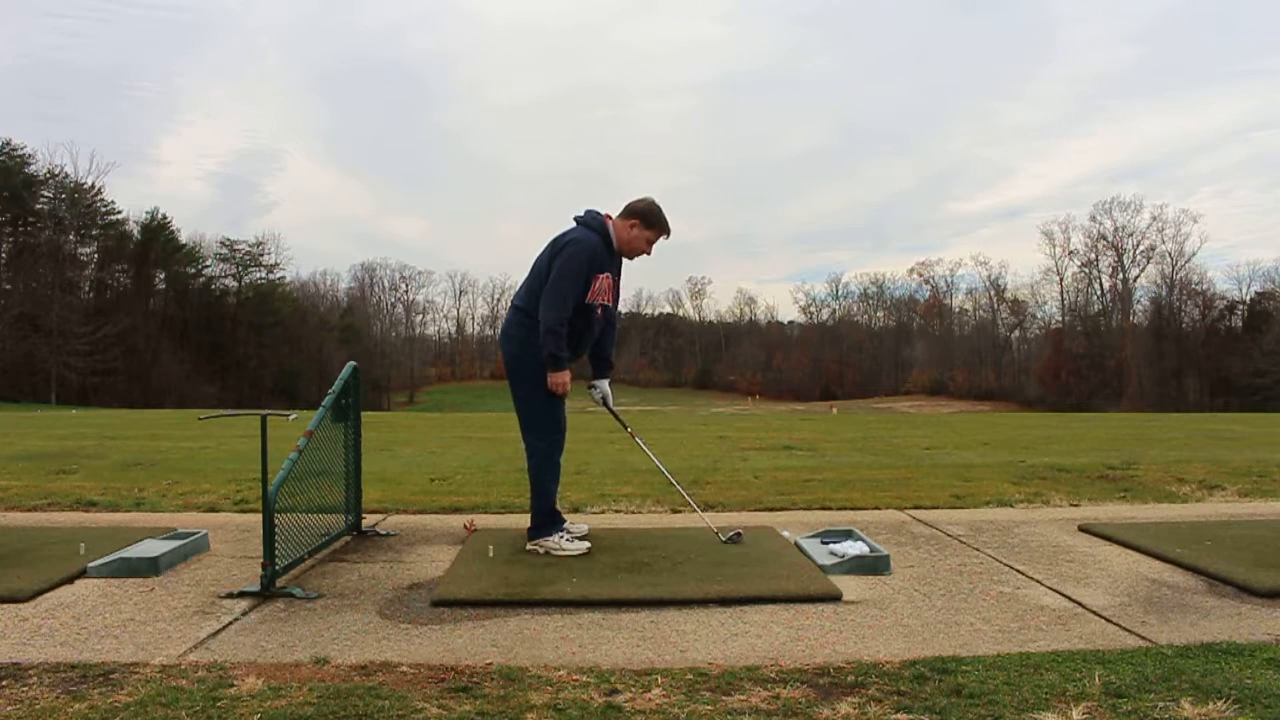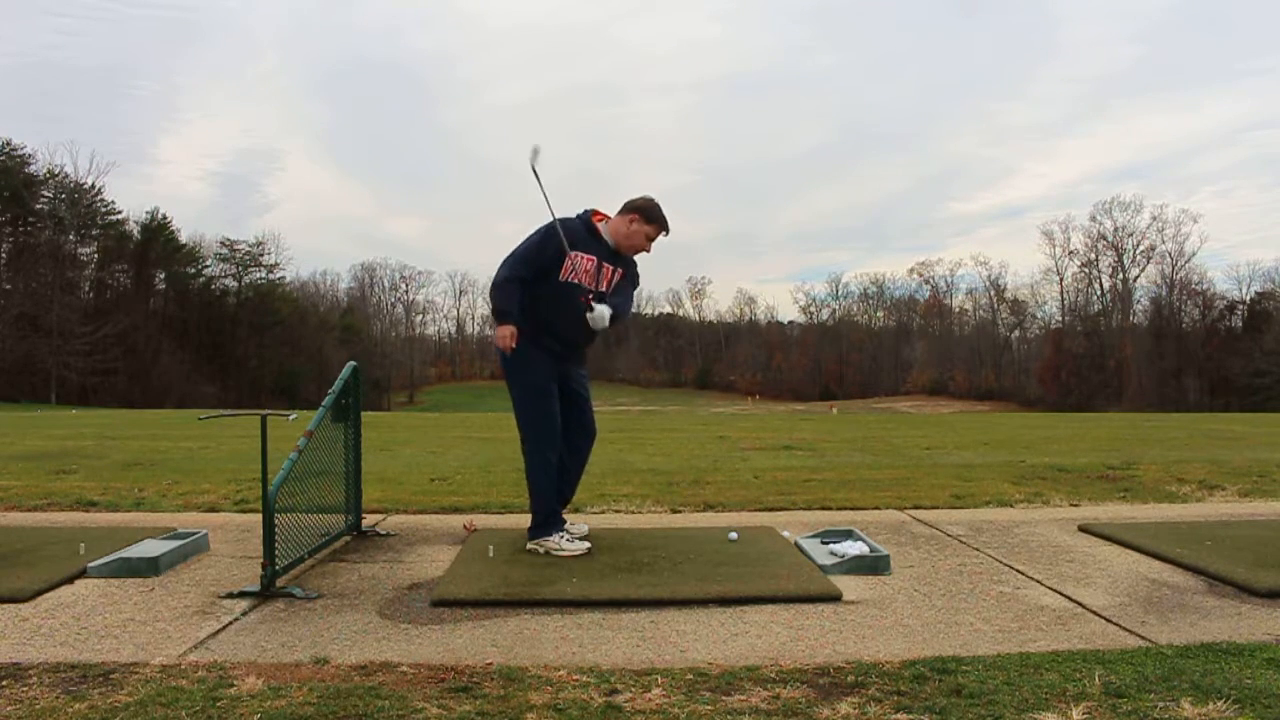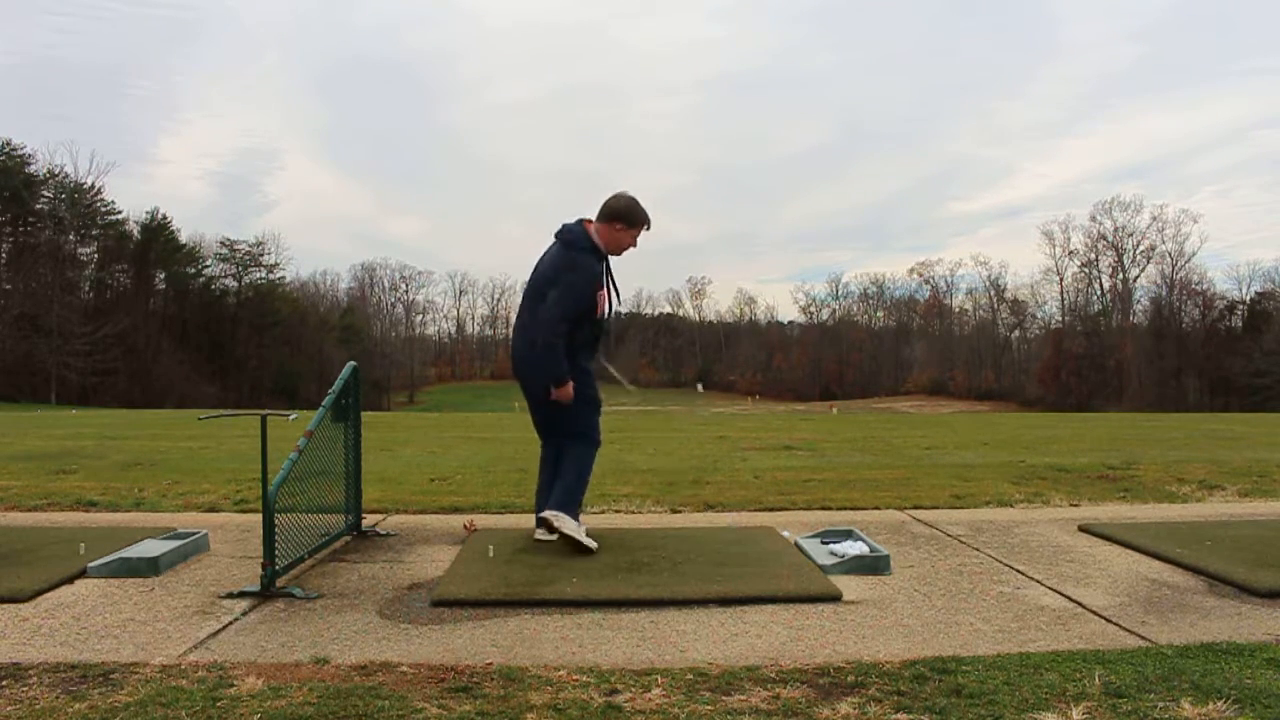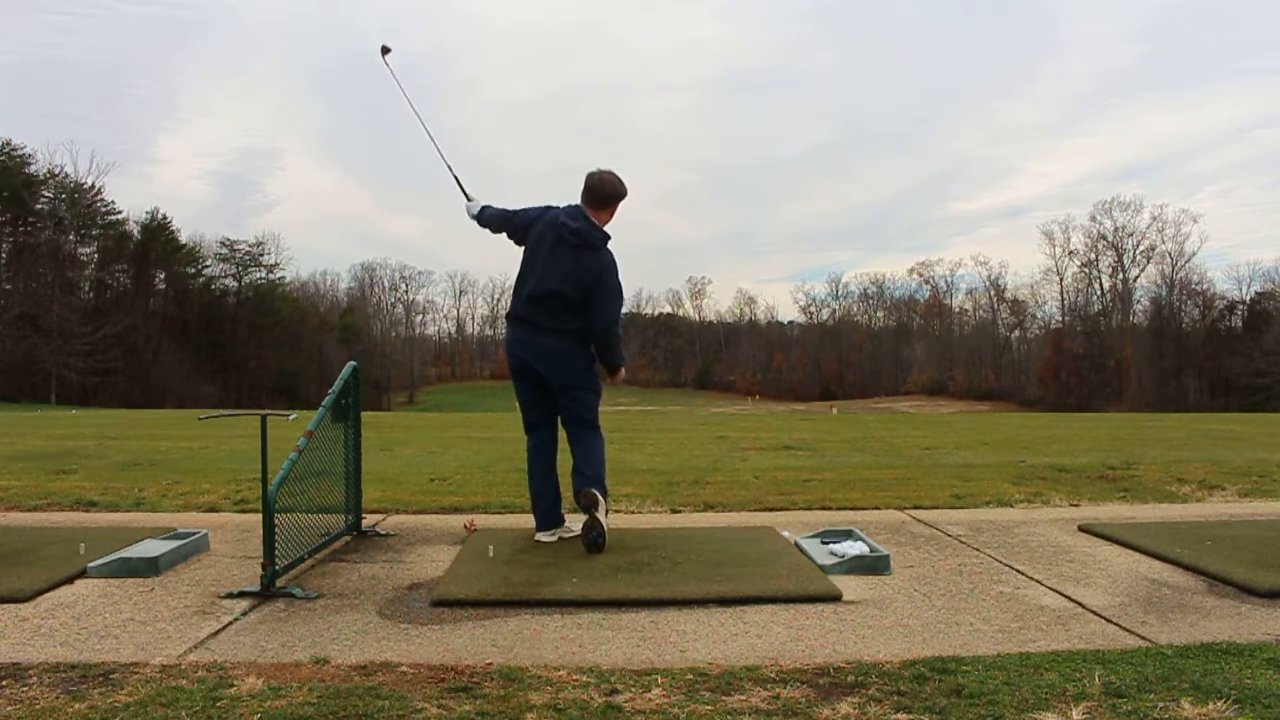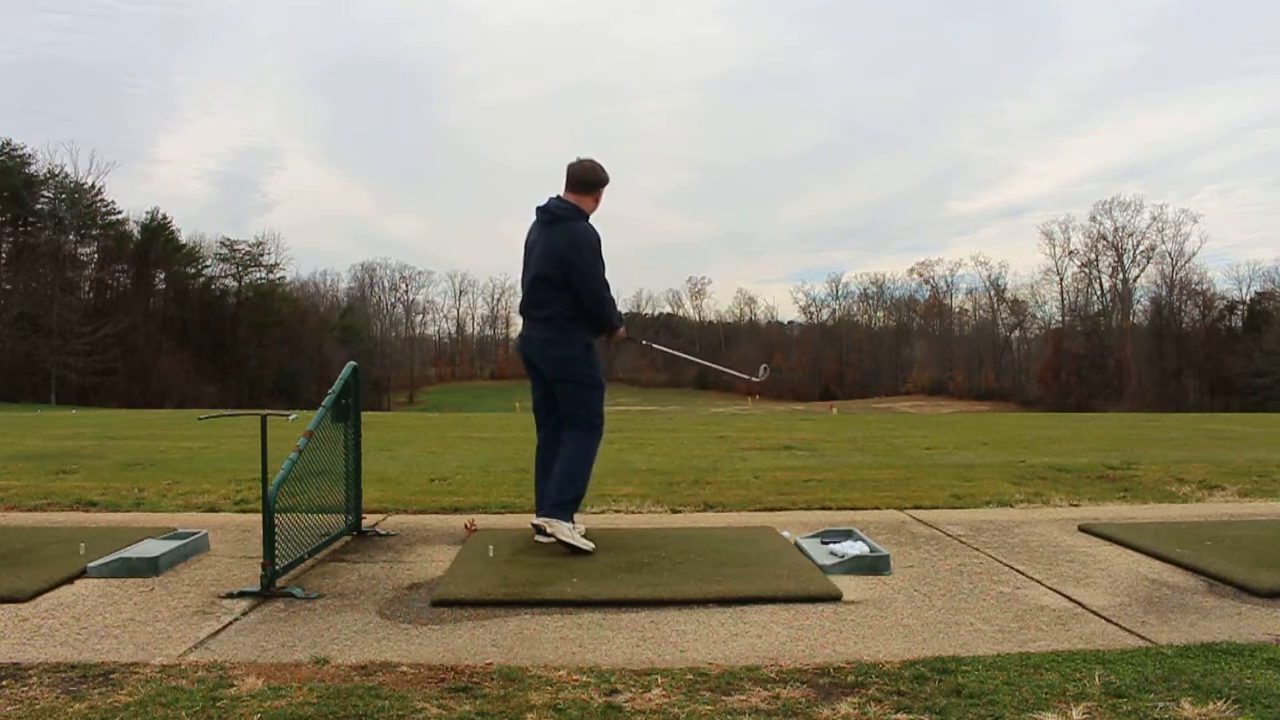
dt=1s
person 1, frame 1
left shoulder: (610, 258)
right shoulder: (582, 246)
left elbow: (605, 320)
right elbow: (553, 307)
left wrist: (601, 374)
right wrist: (557, 364)
left hip: (546, 350)
right hip: (528, 345)
left knee: (553, 435)
right knee: (545, 436)
left ankle: (549, 519)
right ankle: (542, 530)
person 1, frame 2
left shoulder: (626, 267)
right shoulder: (563, 233)
left elbow: (621, 303)
right elbow: (513, 269)
left wrist: (607, 313)
right wrist: (504, 318)
left hip: (569, 356)
right hip: (528, 348)
left knee: (580, 433)
right knee: (543, 437)
left ankle: (552, 515)
right ankle: (543, 530)
person 1, frame 3
left shoulder: (579, 244)
right shoulder: (582, 267)
right elbow: (550, 322)
right wrist: (559, 377)
left hip: (528, 356)
right hip: (555, 363)
left knee: (554, 437)
right knee: (583, 437)
left ankle: (547, 517)
right ankle: (560, 509)
person 1, frame 4
left shoulder: (544, 221)
right shoulder: (600, 259)
left elbow: (504, 220)
right elbow: (604, 324)
left wrist: (479, 211)
right wrist: (615, 365)
left hip: (521, 343)
right hip: (565, 352)
left knee: (539, 432)
right knee: (584, 429)
left ankle: (548, 521)
right ankle: (593, 492)
person 1, frame 5
left shoulder: (540, 226)
right shoulder: (580, 233)
right elbow: (593, 292)
left wrist: (602, 323)
right wrist: (613, 325)
left hip: (535, 338)
right hip: (567, 344)
left knee: (551, 429)
right knee: (584, 426)
left ankle: (547, 516)
right ankle: (556, 514)
